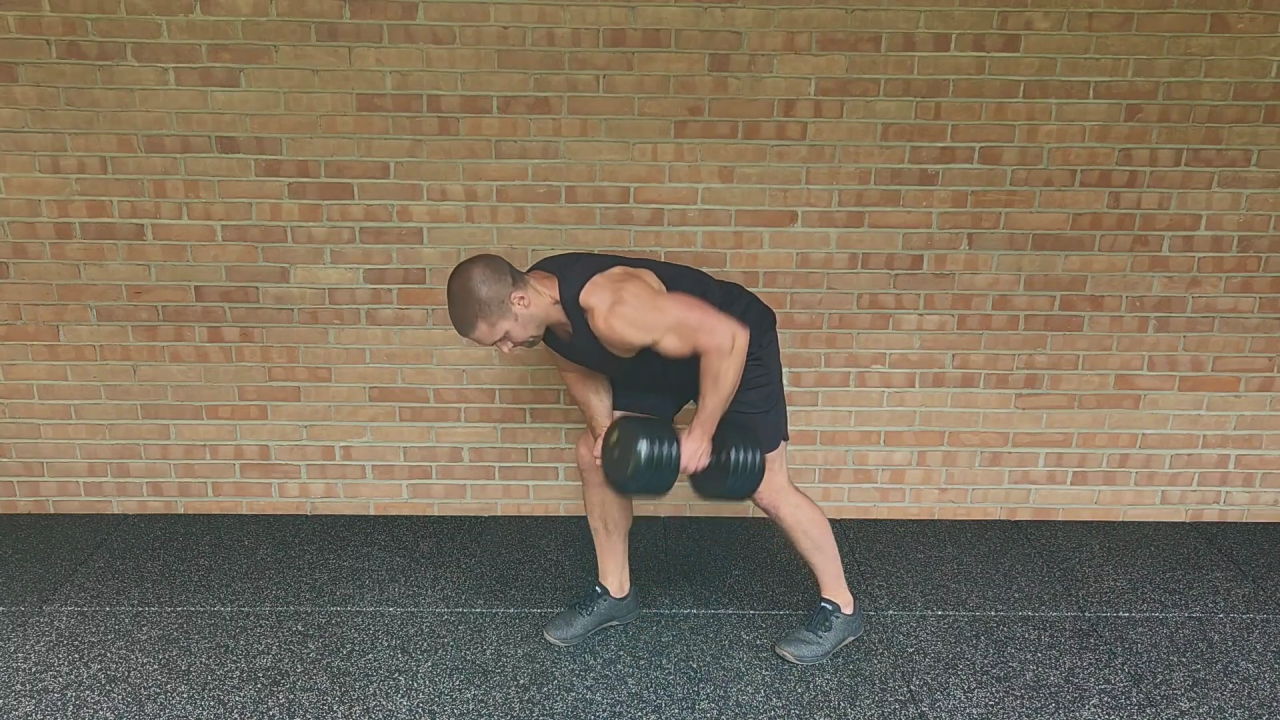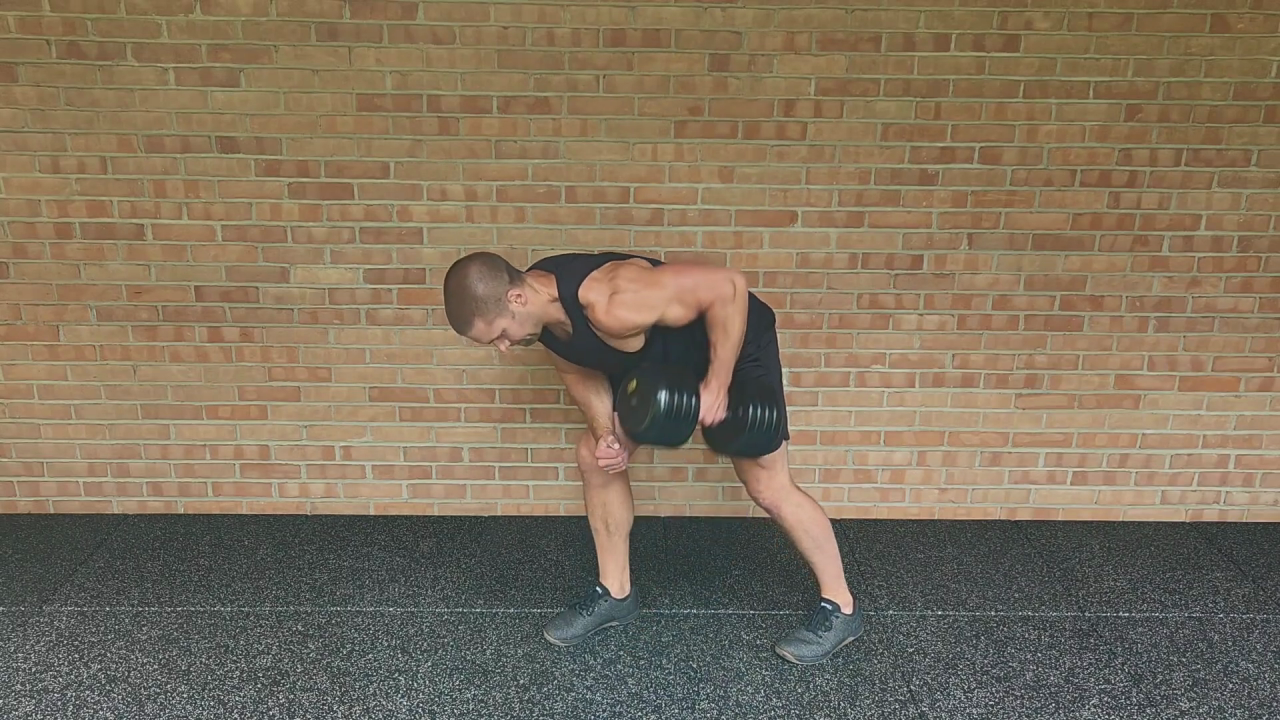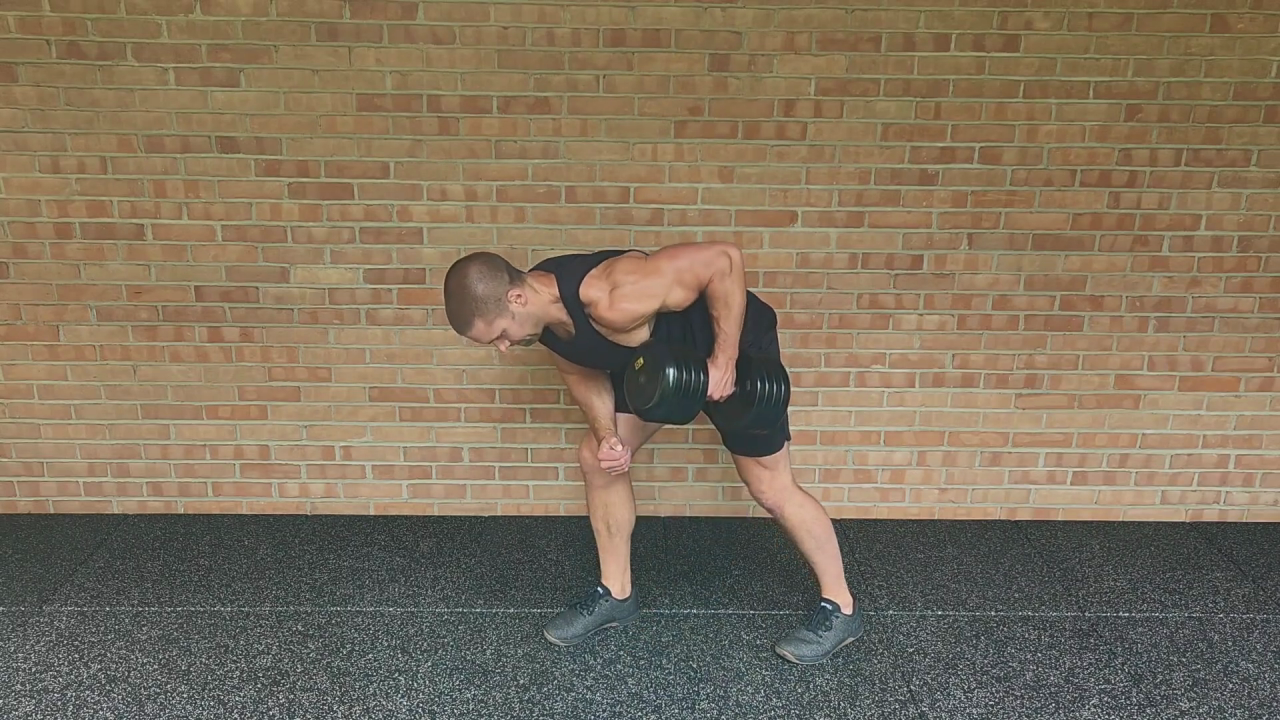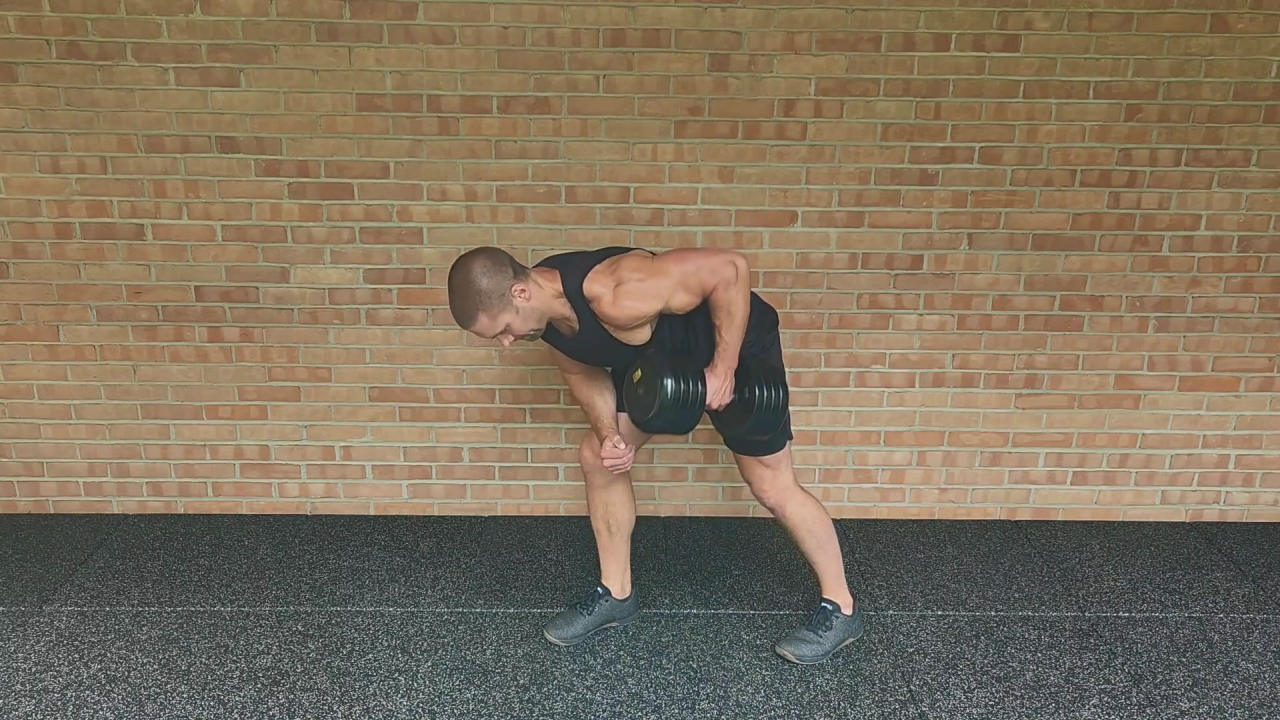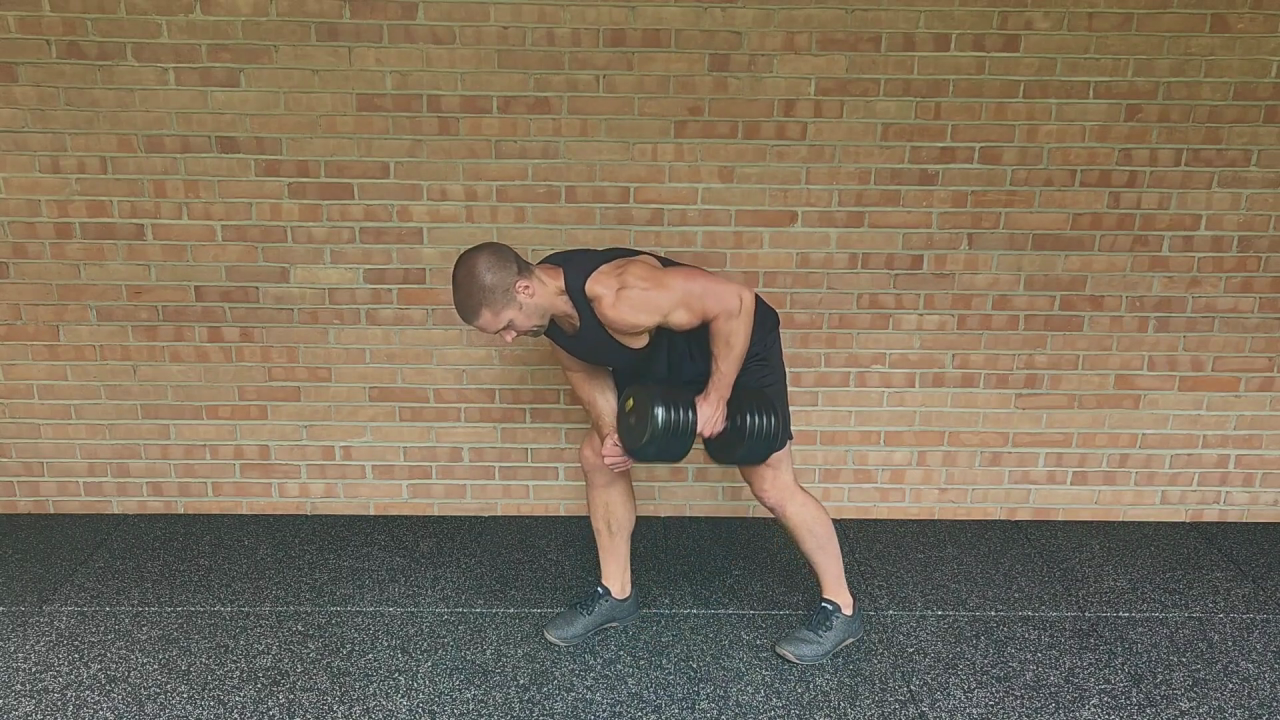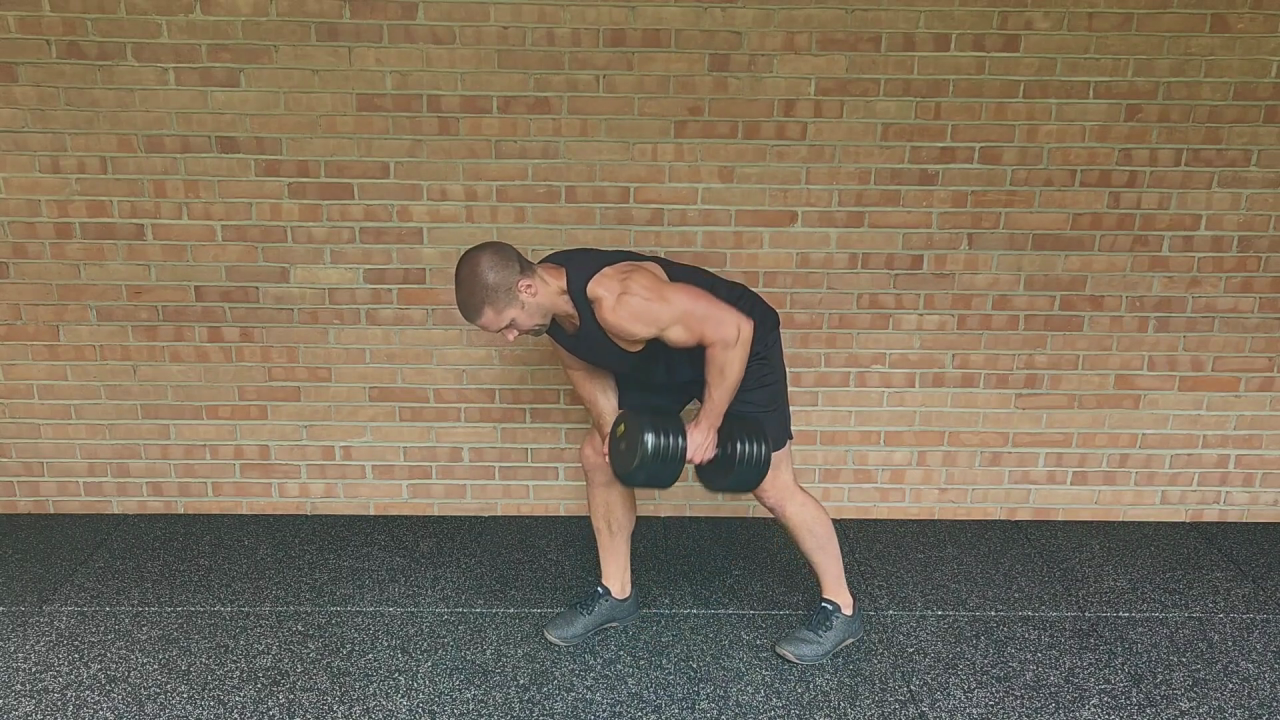
dt=0.1s
person 1, frame 1
left shoulder: (609, 311)
right shoulder: (538, 296)
left elbow: (727, 338)
right elbow: (578, 366)
left wrist: (700, 433)
right wrist: (602, 429)
left hip: (733, 343)
right hip: (663, 350)
left knee: (766, 488)
right knee: (593, 456)
left ankle: (840, 607)
right ankle: (615, 593)
person 1, frame 2
left shoulder: (609, 305)
right shoulder: (539, 303)
left elbow: (728, 287)
right elbow: (578, 368)
left wrist: (717, 385)
right wrist: (604, 432)
left hip: (732, 346)
right hip: (658, 356)
left knee: (768, 488)
right knee: (594, 458)
left ankle: (841, 608)
right ankle: (616, 593)
person 1, frame 3
left shoulder: (611, 300)
right shoulder: (540, 305)
left elbow: (725, 259)
right elbow: (580, 369)
left wrist: (723, 363)
right wrist: (606, 434)
left hip: (733, 342)
left knee: (770, 488)
right knee: (596, 460)
left ankle: (841, 608)
right ankle: (616, 594)
person 1, frame 4
left shoulder: (614, 296)
right shoulder: (543, 302)
left elbow: (730, 269)
right elbow: (581, 370)
left wrist: (721, 371)
right wrist: (608, 432)
left hip: (736, 341)
right hip: (661, 354)
left knee: (772, 488)
right knee: (598, 459)
left ankle: (840, 607)
right ankle: (617, 594)
person 1, frame 5
left shoulder: (617, 299)
right shoulder: (545, 303)
left elbow: (735, 300)
right elbow: (583, 368)
left wrist: (716, 396)
right wrist: (609, 431)
left hip: (738, 347)
right hip: (661, 356)
left knee: (772, 488)
right knee: (598, 458)
left ankle: (841, 608)
right ankle: (616, 594)
person 1, frame 6
left shoulder: (617, 301)
right shoulder: (548, 296)
left elbow: (732, 330)
right elbow: (584, 365)
left wrist: (706, 425)
right wrist: (610, 429)
left hip: (738, 347)
right hip: (664, 351)
left knee: (772, 488)
right knee: (598, 456)
left ankle: (841, 608)
right ankle: (616, 594)
